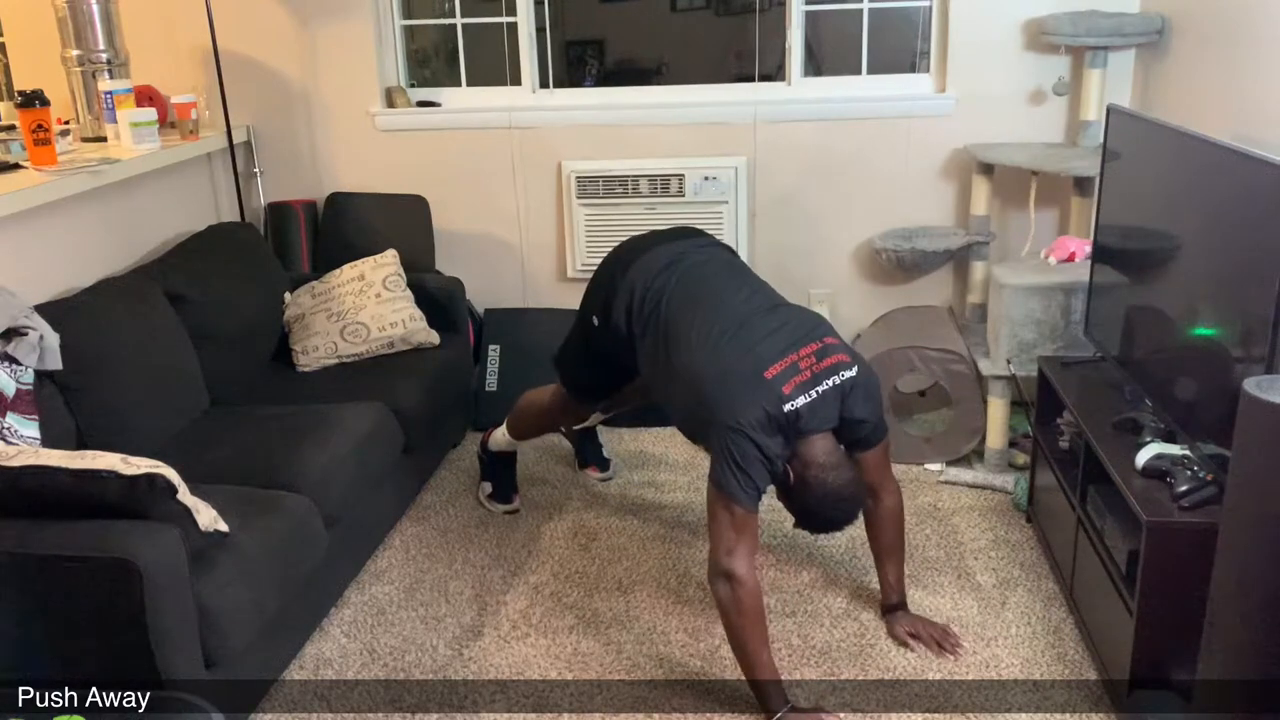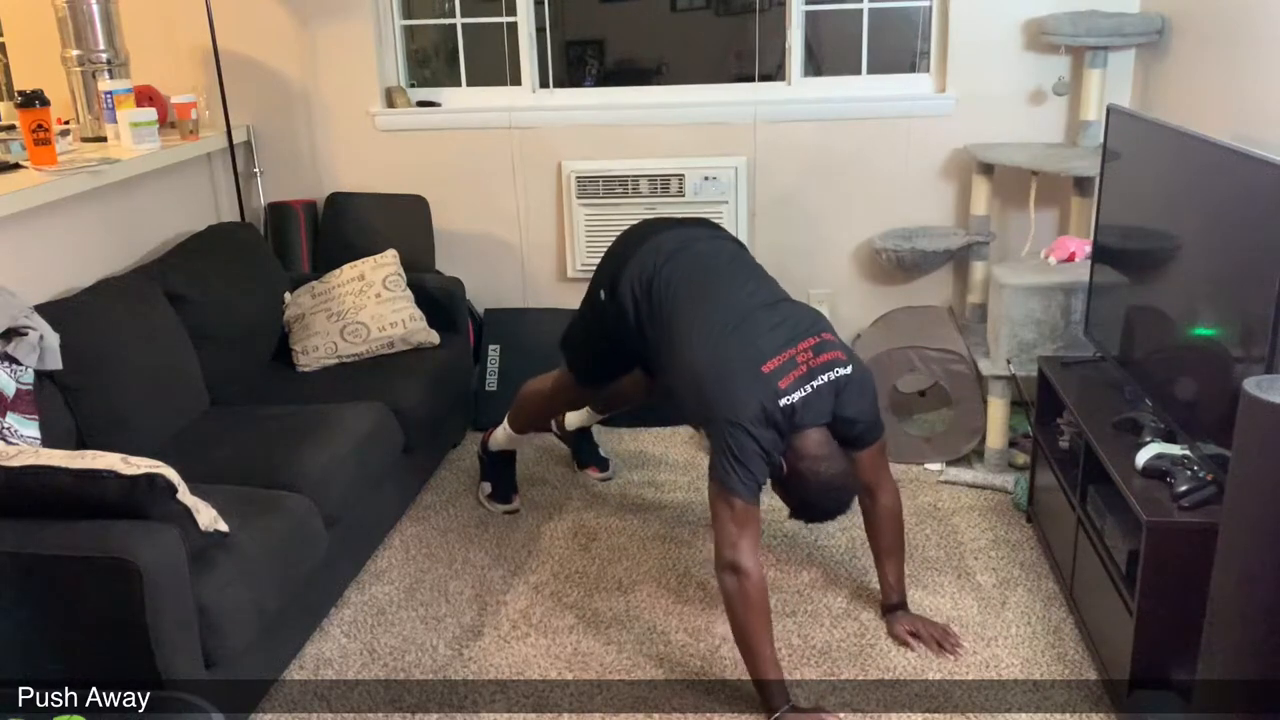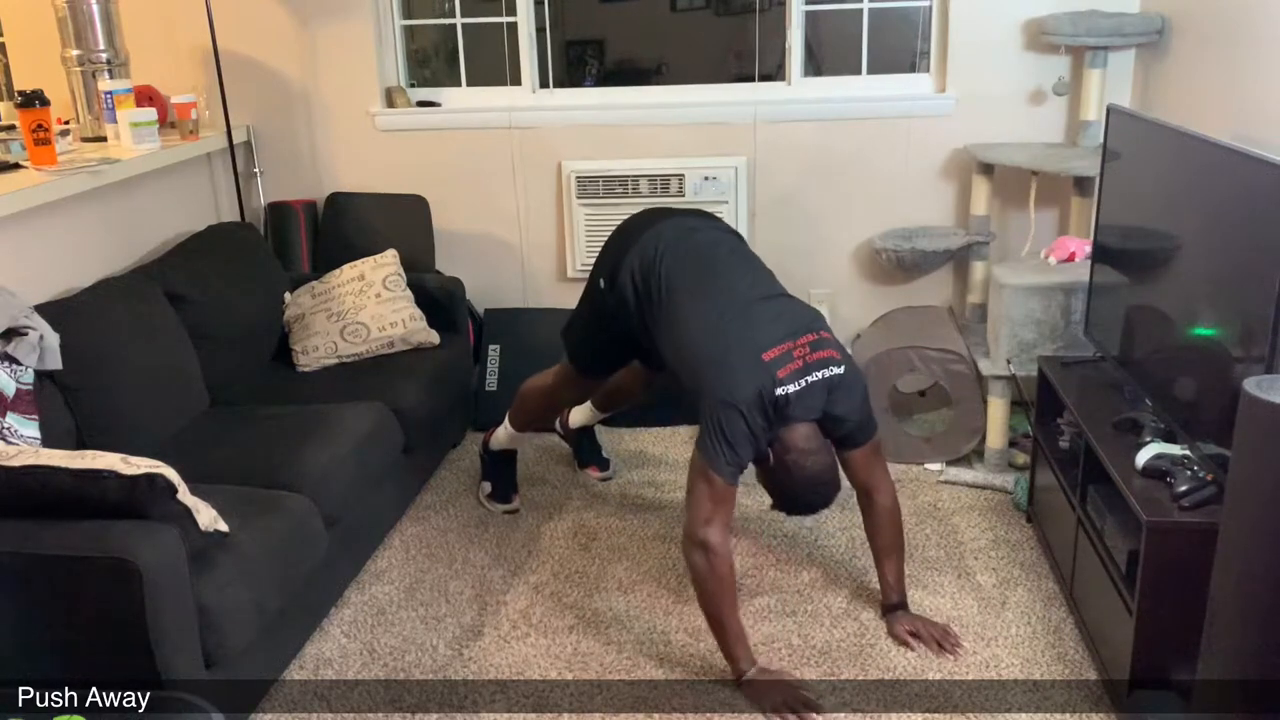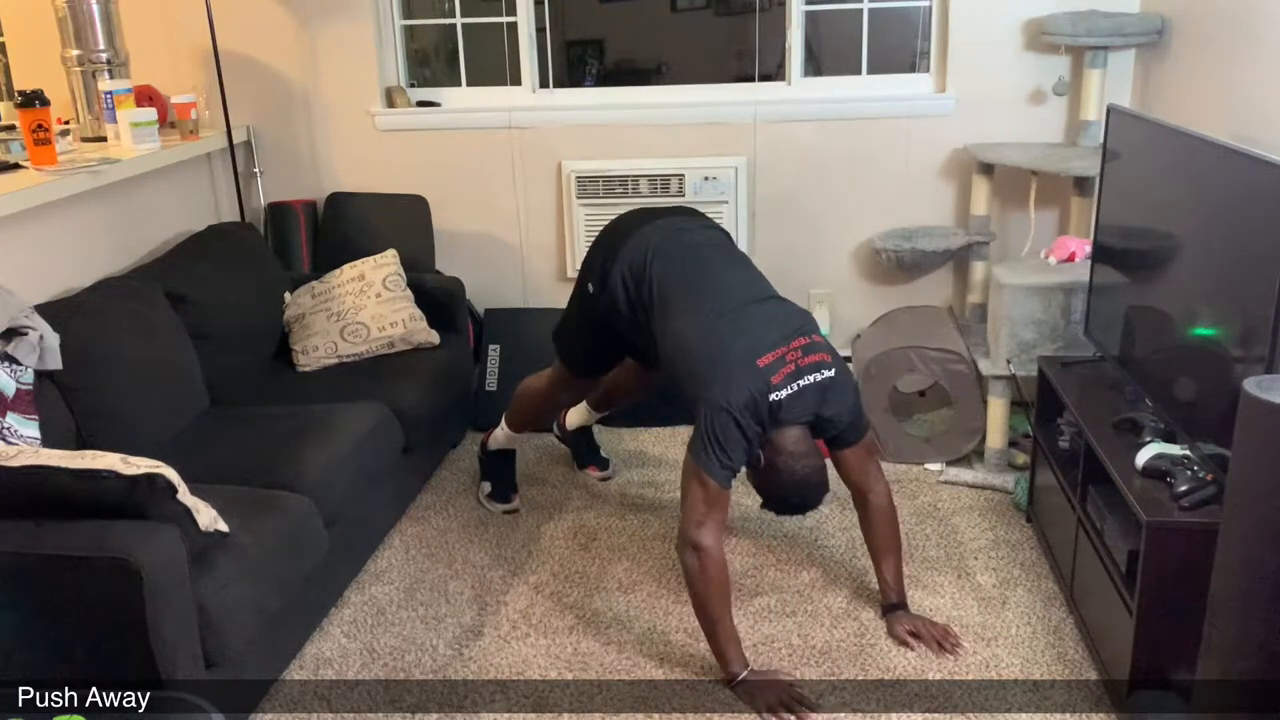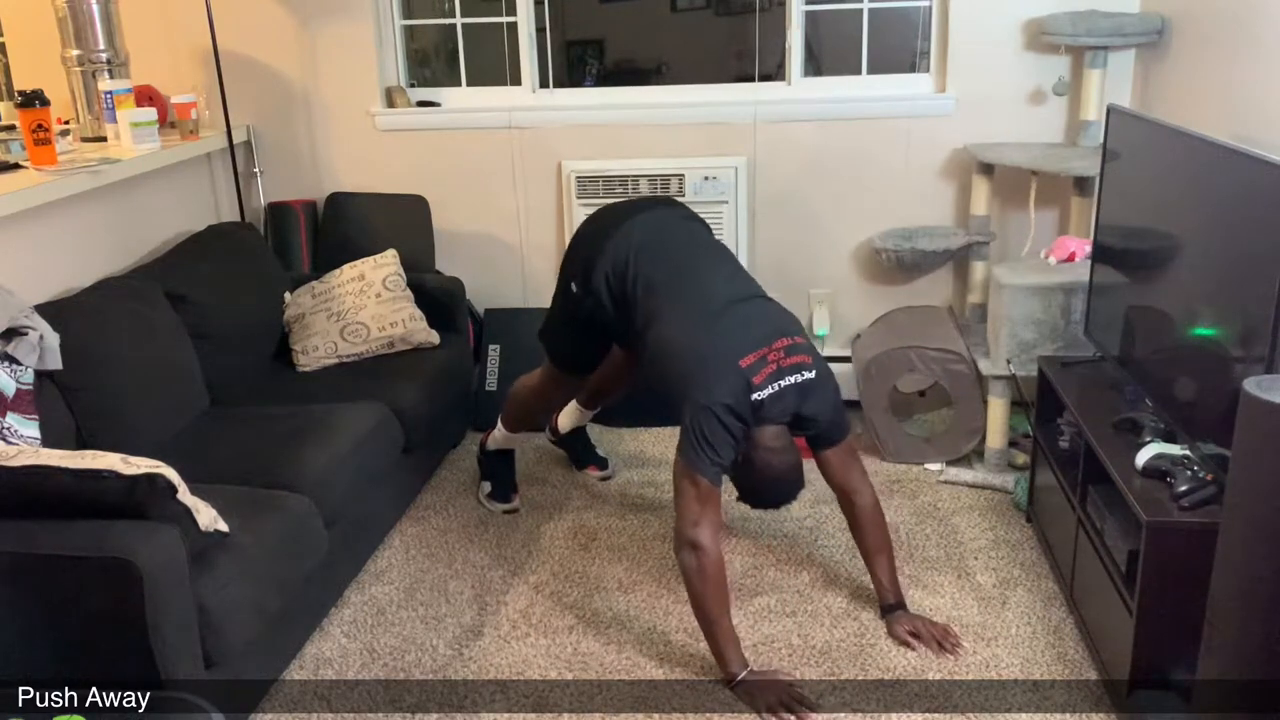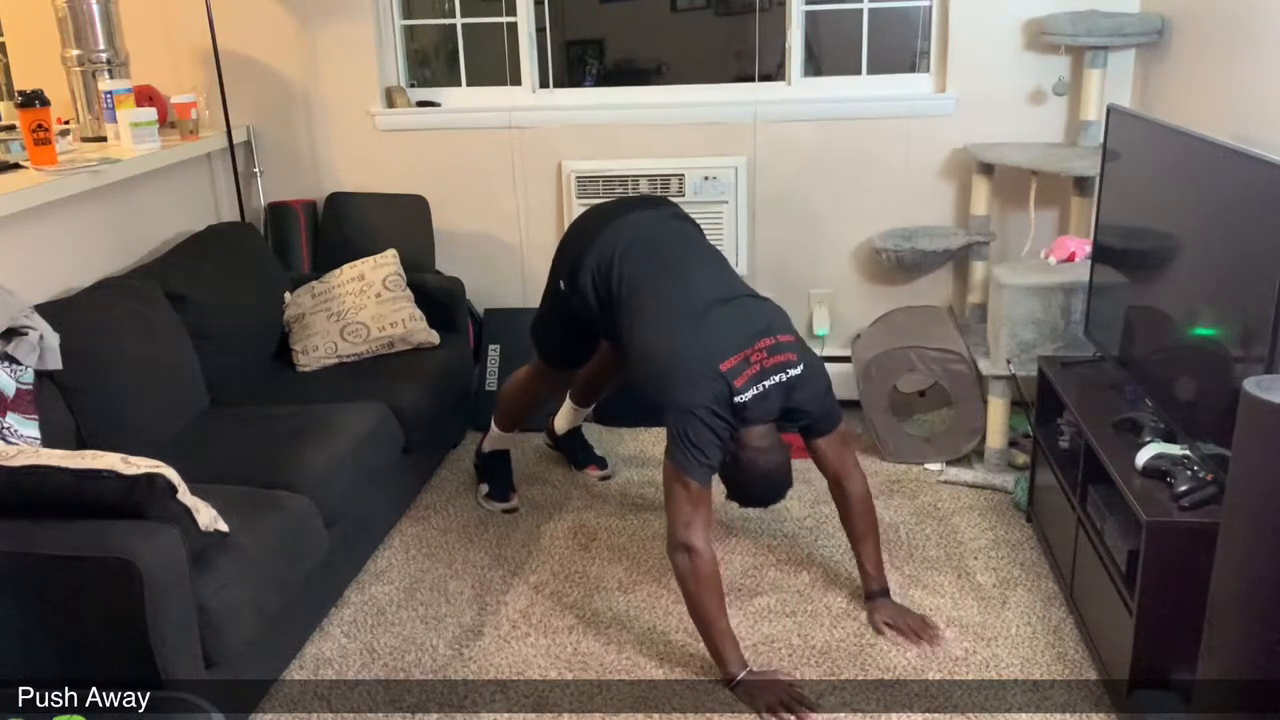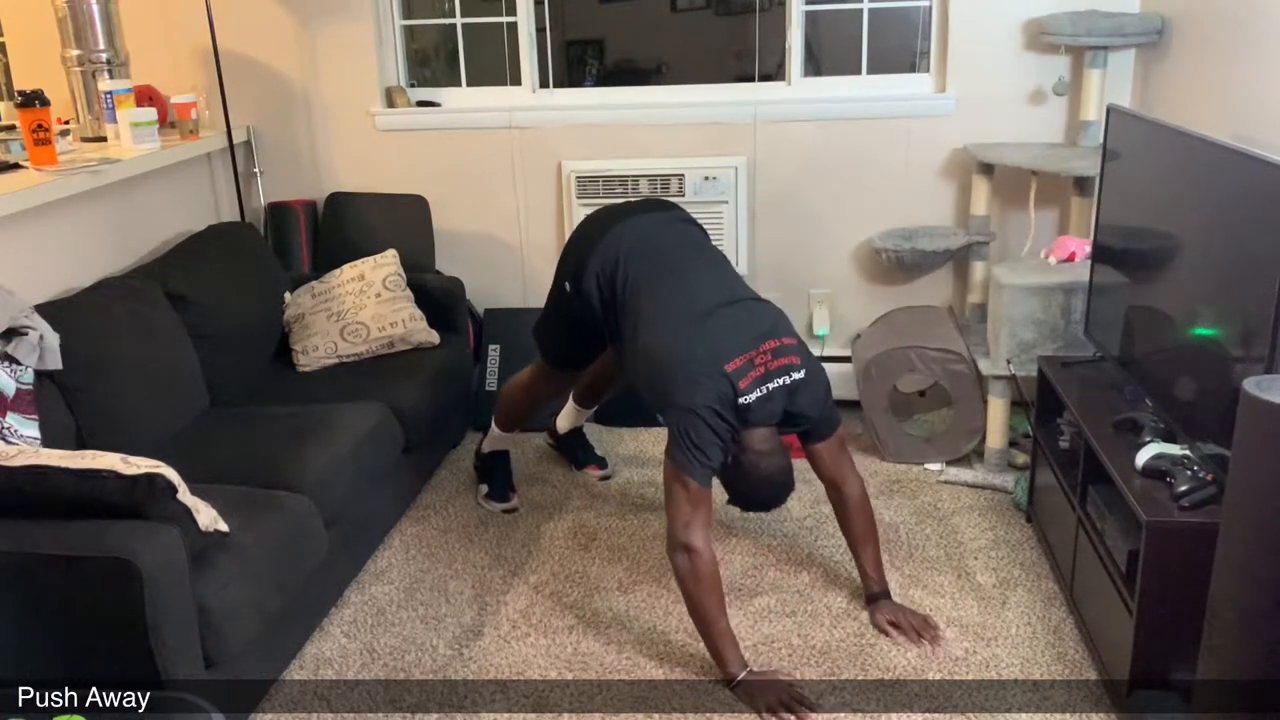
dt=0.2s
person 1, frame 1
left shoulder: (856, 385)
right shoulder: (749, 428)
left elbow: (883, 492)
right elbow: (732, 571)
left wrist: (895, 607)
left hip: (699, 258)
right hip: (633, 282)
left knee: (647, 380)
right knee: (573, 396)
left ankle: (581, 426)
right ankle: (498, 445)
person 1, frame 2
left shoulder: (850, 384)
right shoulder: (747, 418)
left elbow: (880, 491)
right elbow: (738, 565)
left wrist: (896, 606)
left hip: (706, 248)
right hip: (638, 268)
left knee: (648, 378)
right knee: (575, 384)
left ankle: (574, 426)
right ankle: (499, 445)
person 1, frame 3
left shoulder: (841, 382)
right shoulder: (740, 404)
left elbow: (876, 488)
right elbow: (705, 542)
left wrist: (896, 605)
right wrist: (747, 672)
left hip: (703, 238)
right hip: (638, 257)
left knee: (644, 373)
right knee: (577, 377)
left ankle: (576, 424)
right ankle: (501, 444)
person 1, frame 4
left shoulder: (832, 383)
right shoulder: (732, 408)
left elbow: (872, 489)
right elbow: (700, 543)
left wrist: (895, 605)
right wrist: (739, 674)
left hip: (692, 236)
right hip: (629, 256)
left knee: (641, 371)
right knee: (571, 379)
left ankle: (574, 425)
right ankle: (499, 445)
person 1, frame 5
left shoulder: (811, 382)
right shoulder: (716, 405)
left elbow: (856, 489)
right elbow: (696, 543)
left wrist: (894, 607)
right wrist: (738, 675)
left hip: (673, 228)
right hip: (610, 249)
left knee: (627, 360)
right knee: (561, 376)
left ankle: (569, 427)
right ankle: (497, 447)
person 1, frame 6
left shoulder: (802, 374)
right shoulder: (700, 404)
left elbow: (847, 477)
right elbow: (689, 545)
left wrist: (878, 595)
right wrist: (738, 674)
left hip: (663, 225)
right hip: (598, 248)
left knee: (614, 351)
right knee: (550, 372)
left ankle: (565, 430)
right ankle: (493, 448)
person 1, frame 7
left shoulder: (802, 379)
right shoulder: (703, 406)
left elbow: (844, 481)
right elbow: (688, 546)
left wrist: (878, 595)
right wrist: (739, 674)
left hip: (666, 230)
right hip: (602, 251)
left knee: (617, 356)
right knee: (554, 374)
left ankle: (567, 429)
right ankle: (493, 448)
